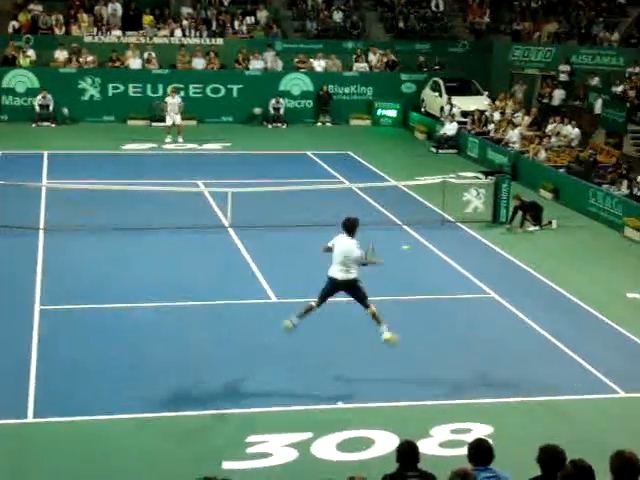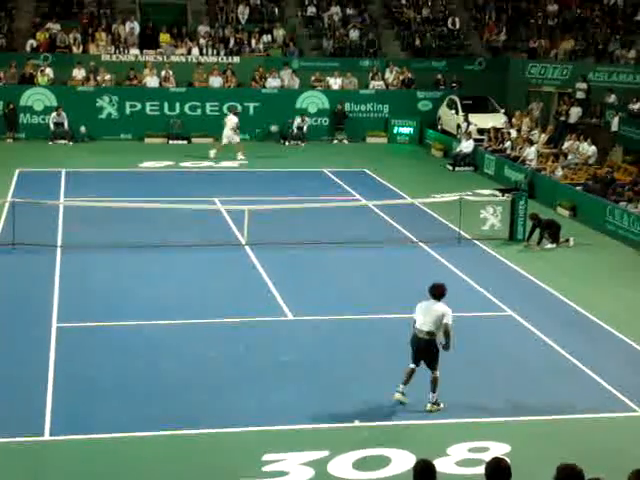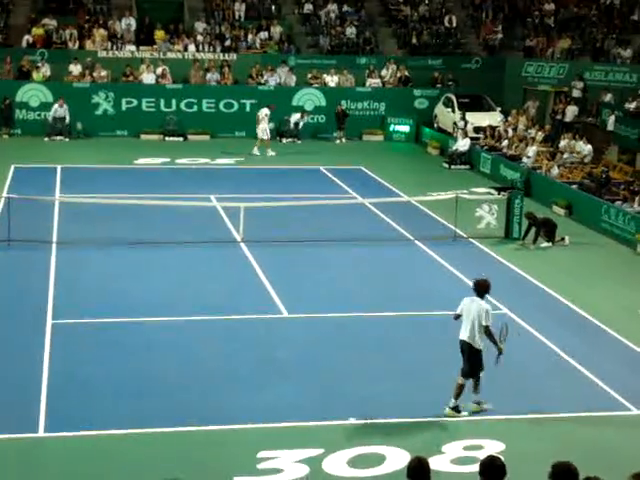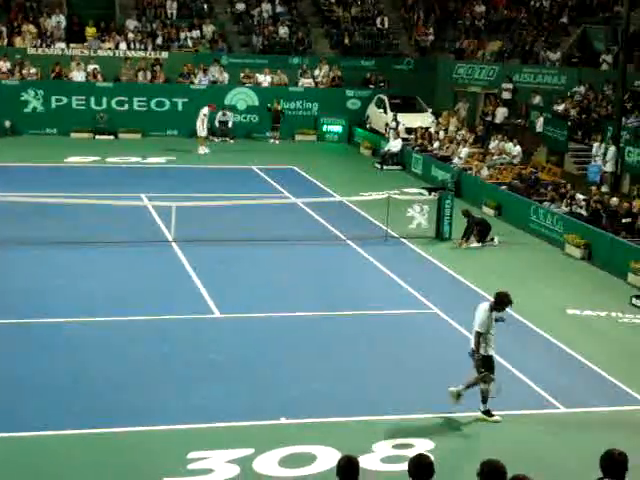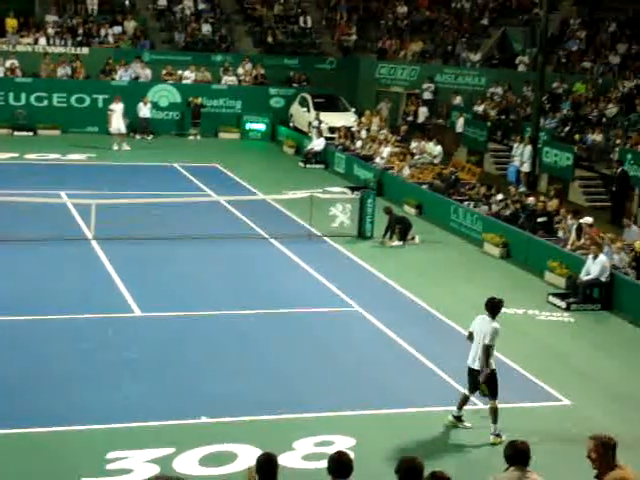
dt=1s
person 1, frame 1
left shoulder: (339, 239)
right shoulder: (352, 244)
left elbow: (326, 249)
right elbow: (360, 262)
right wrist: (371, 261)
left hip: (333, 278)
right hip: (348, 280)
left knee: (318, 302)
right knee: (368, 305)
left ankle: (294, 321)
right ankle: (385, 332)
person 1, frame 2
left shoulder: (421, 305)
right shoulder: (445, 310)
right elbow: (447, 329)
right wrist: (447, 344)
left hip: (415, 337)
right hip: (428, 341)
left knee: (414, 364)
right knee: (434, 370)
left ankle: (400, 391)
right ankle: (433, 402)
person 1, frame 3
left shoulder: (466, 301)
right shoulder: (485, 307)
left elbow: (456, 317)
right elbow: (487, 330)
right wrist: (497, 345)
left hip: (463, 340)
right hip: (473, 344)
left knee: (477, 371)
right knee: (465, 376)
left ankle: (476, 402)
right ankle: (452, 407)
person 1, frame 4
left shoulder: (485, 305)
right shoulder: (485, 316)
right elbow: (477, 336)
left wrist: (495, 319)
right wrist: (477, 357)
left hip: (484, 349)
right hip: (483, 351)
left knee: (483, 377)
right knee: (487, 379)
left ankle: (458, 391)
right ankle: (485, 410)
person 1, frame 5
left shoulder: (478, 319)
right shoulder: (494, 327)
left elbow: (469, 337)
right elbow: (487, 349)
right wrist: (485, 371)
left hip: (472, 363)
right hip: (485, 367)
left knee: (470, 391)
right knee: (492, 399)
left ankle: (456, 416)
right ankle: (495, 433)
